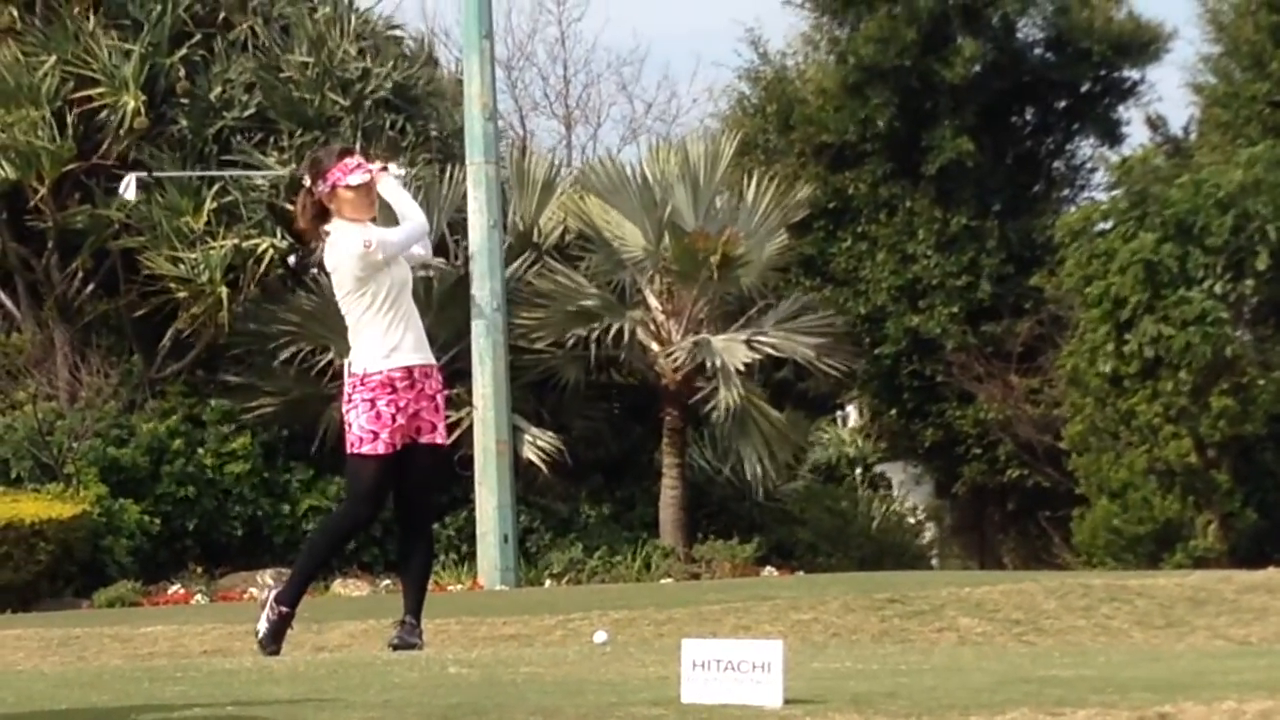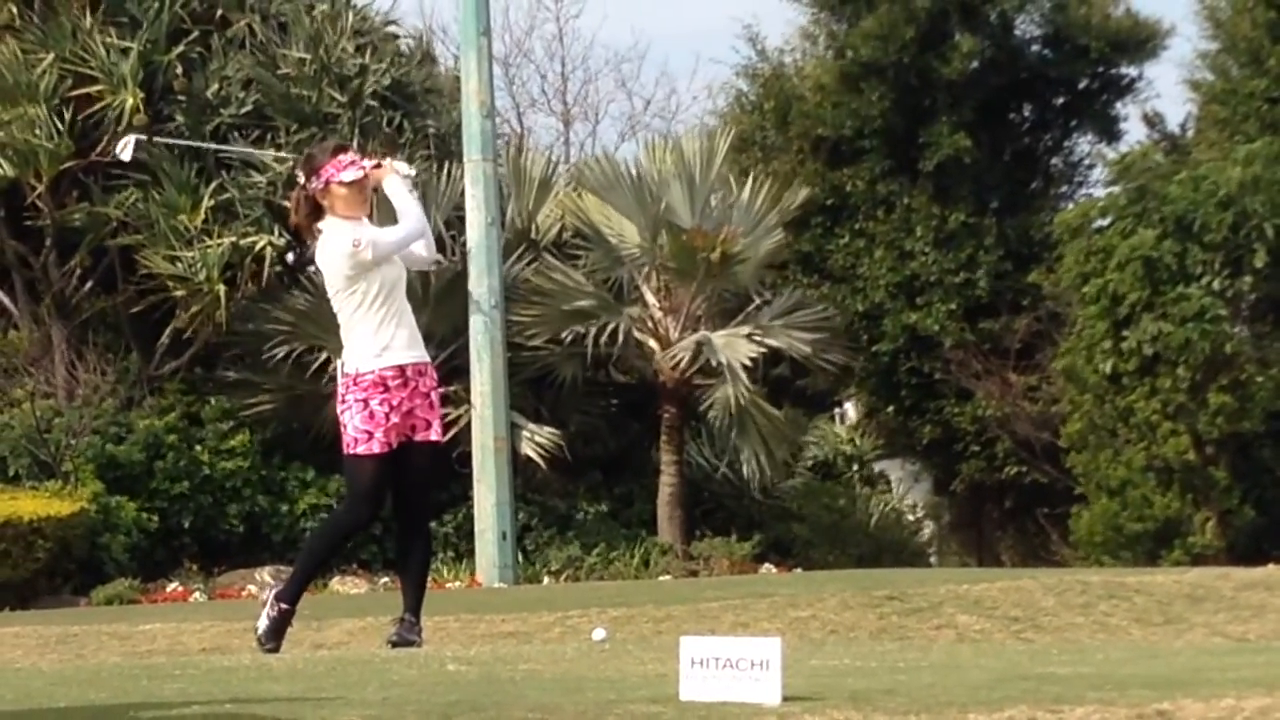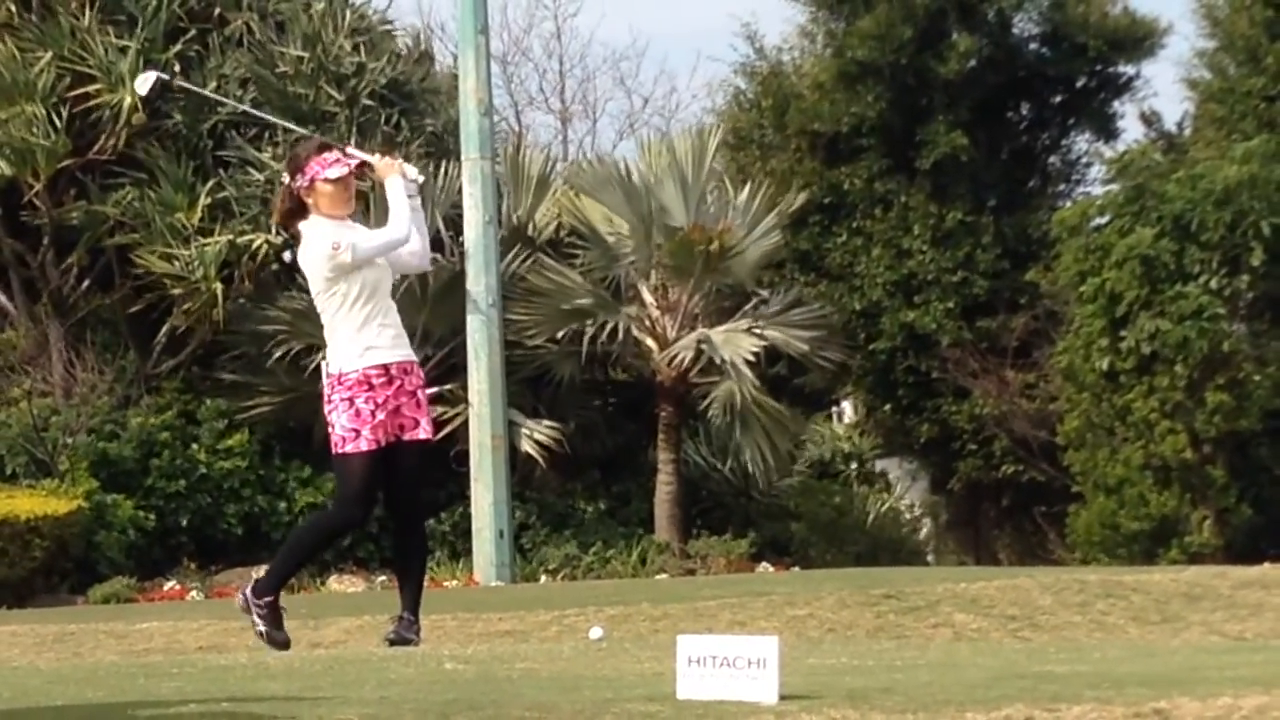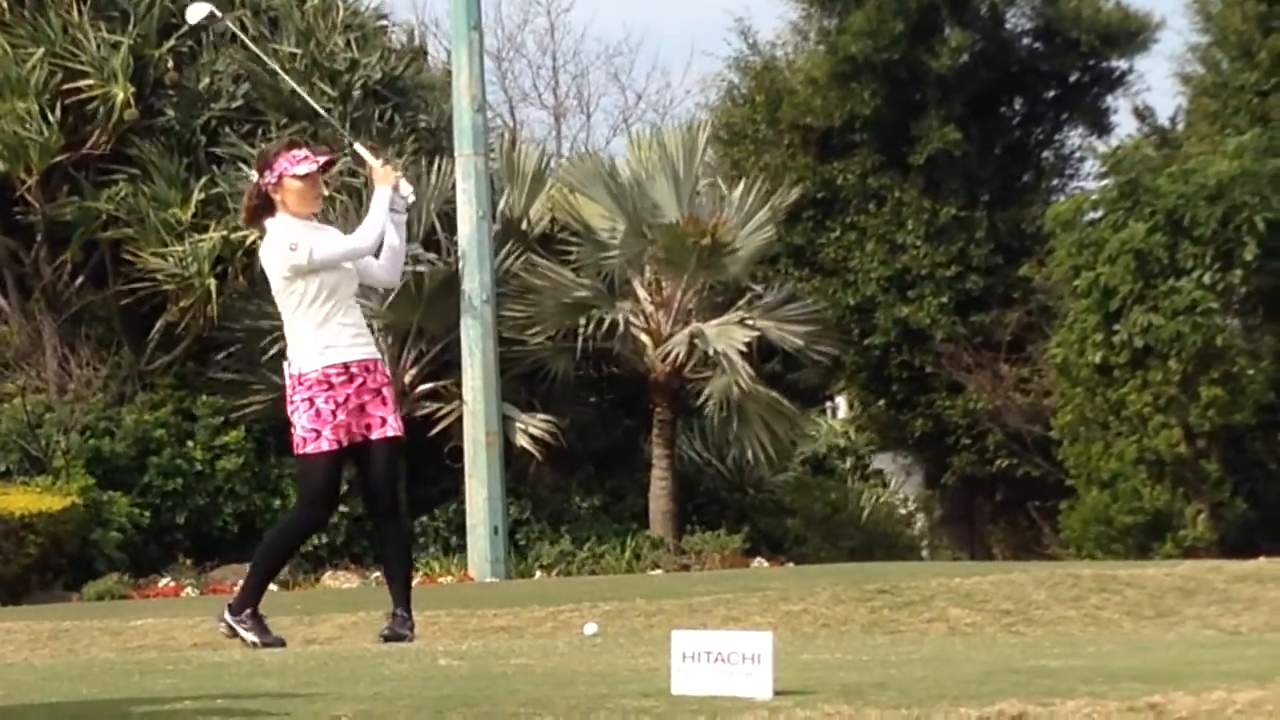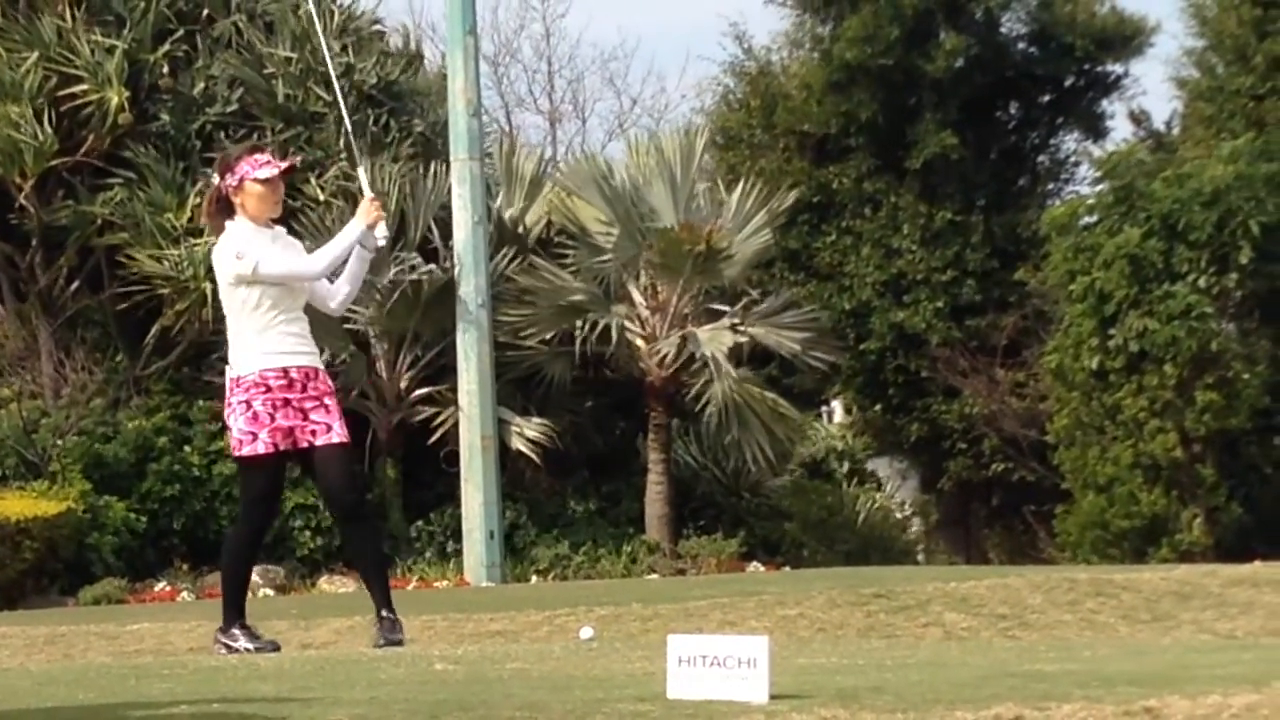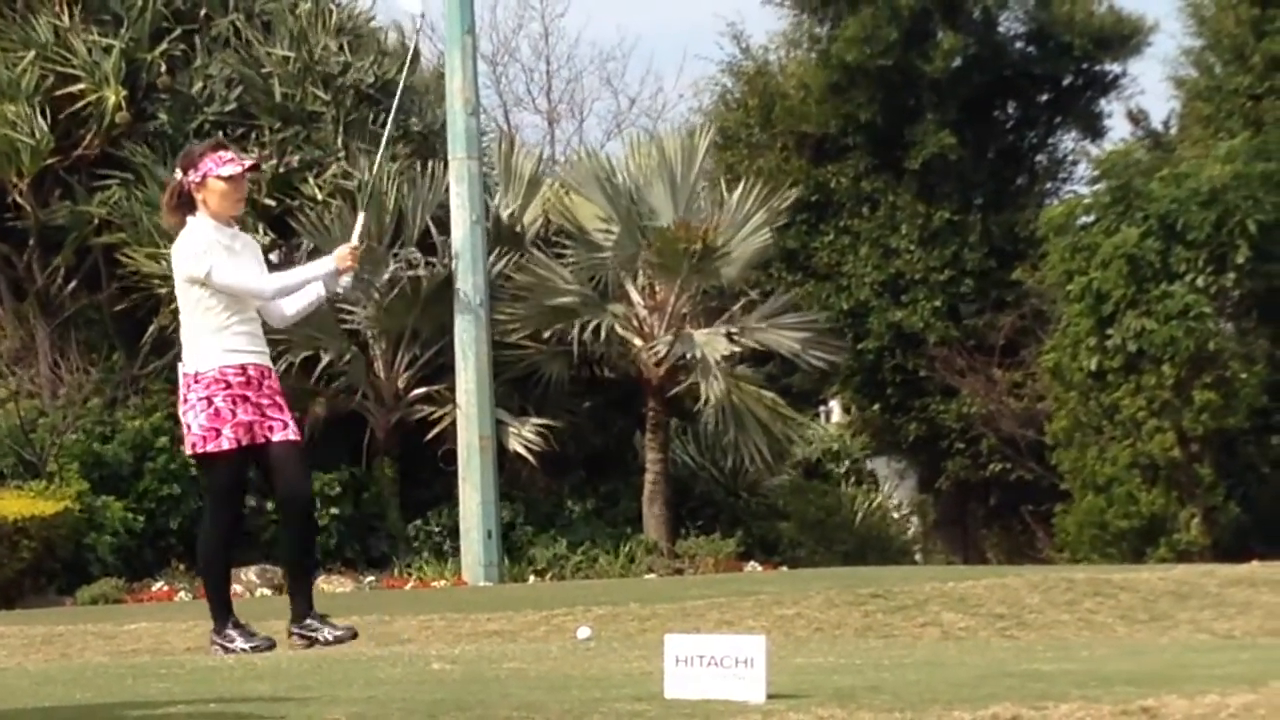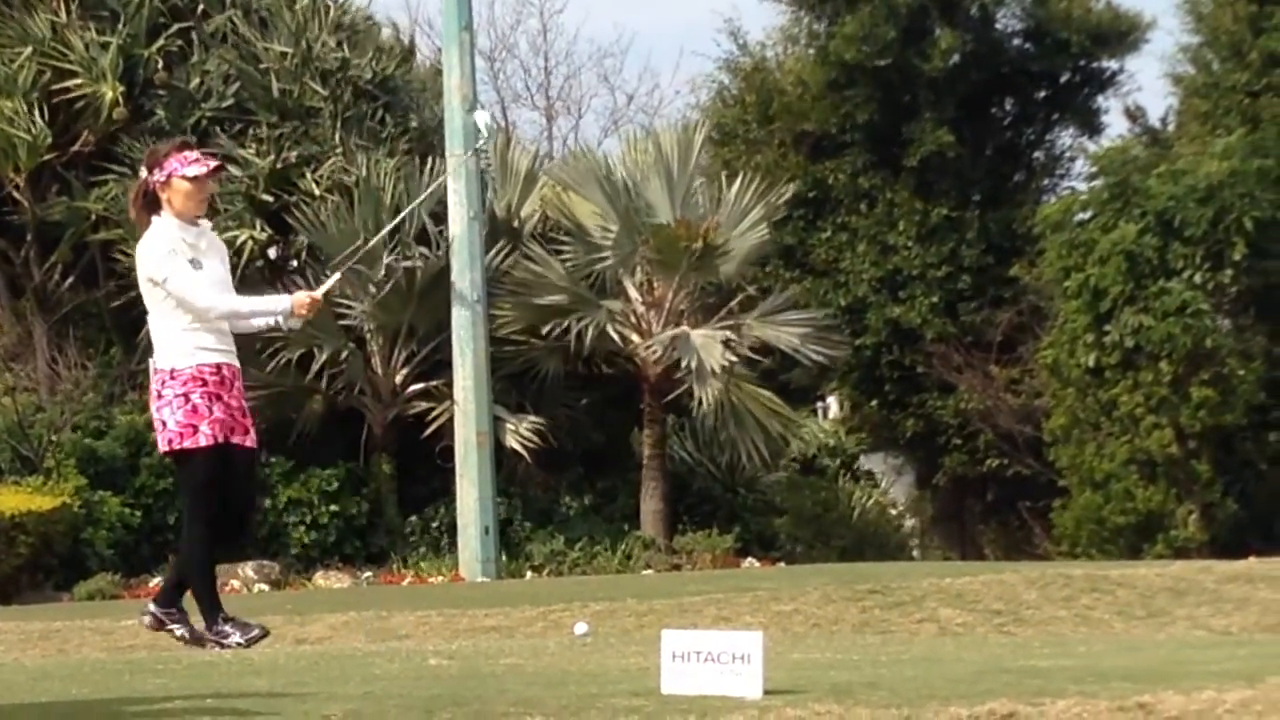
dt=0.2s
person 1, frame 1
left shoulder: (362, 238)
right shoulder: (355, 244)
left elbow: (421, 250)
right elbow: (418, 228)
left wrist: (387, 181)
right wrist: (391, 186)
left hip: (420, 378)
right hip: (377, 386)
left knee: (417, 508)
right knee: (361, 505)
left ankle: (411, 619)
right ankle: (284, 599)
person 1, frame 2
left shoulder: (361, 234)
right shoulder: (343, 243)
left elbow: (425, 254)
right elbow: (412, 229)
left wrist: (397, 183)
right wrist: (393, 183)
left hip: (413, 376)
right hip: (370, 385)
left knee: (414, 505)
right knee: (362, 505)
left ankle: (411, 617)
right ankle: (284, 597)
person 1, frame 3
left shoulder: (353, 234)
right shoulder: (322, 244)
left elbow: (417, 258)
right elbow: (397, 235)
left wrist: (407, 189)
right wrist: (392, 181)
left hip: (402, 375)
right hip: (356, 383)
left knee: (407, 503)
right knee: (353, 504)
left ankle: (409, 614)
right ankle: (263, 591)
person 1, frame 4
left shoulder: (325, 235)
right shoulder: (281, 243)
left elbow: (385, 274)
right elbow: (358, 245)
left wrist: (395, 207)
right wrist: (381, 191)
left hip: (367, 373)
right hip: (316, 383)
left knee: (386, 499)
right knee: (315, 506)
left ankle: (401, 610)
right ankle: (241, 610)
person 1, frame 5
left shoulder: (285, 243)
right shoulder: (233, 248)
left elbow: (332, 301)
right elbow: (314, 267)
left wrist: (366, 245)
right wrist: (359, 224)
left hip: (309, 382)
right hip: (255, 388)
left knee: (349, 500)
right knee: (258, 510)
left ankle: (386, 615)
right ankle: (232, 626)
person 1, frame 6
left shoulder: (244, 243)
right shoulder: (192, 246)
left elbow: (272, 313)
right elbow: (265, 288)
left wrist: (326, 285)
right wrist: (329, 265)
left hip: (260, 380)
right hip: (211, 385)
left knee: (298, 499)
right knee: (225, 508)
left ankle: (304, 614)
right ankle: (225, 626)
person 1, frame 7
left shoulder: (210, 241)
right shoulder: (156, 247)
right elbow: (212, 304)
left wrist: (287, 311)
right wrist: (285, 305)
left hip: (223, 380)
right hip: (182, 383)
left knee: (239, 507)
right knee: (203, 503)
left ankle: (168, 601)
right ankle: (216, 620)
